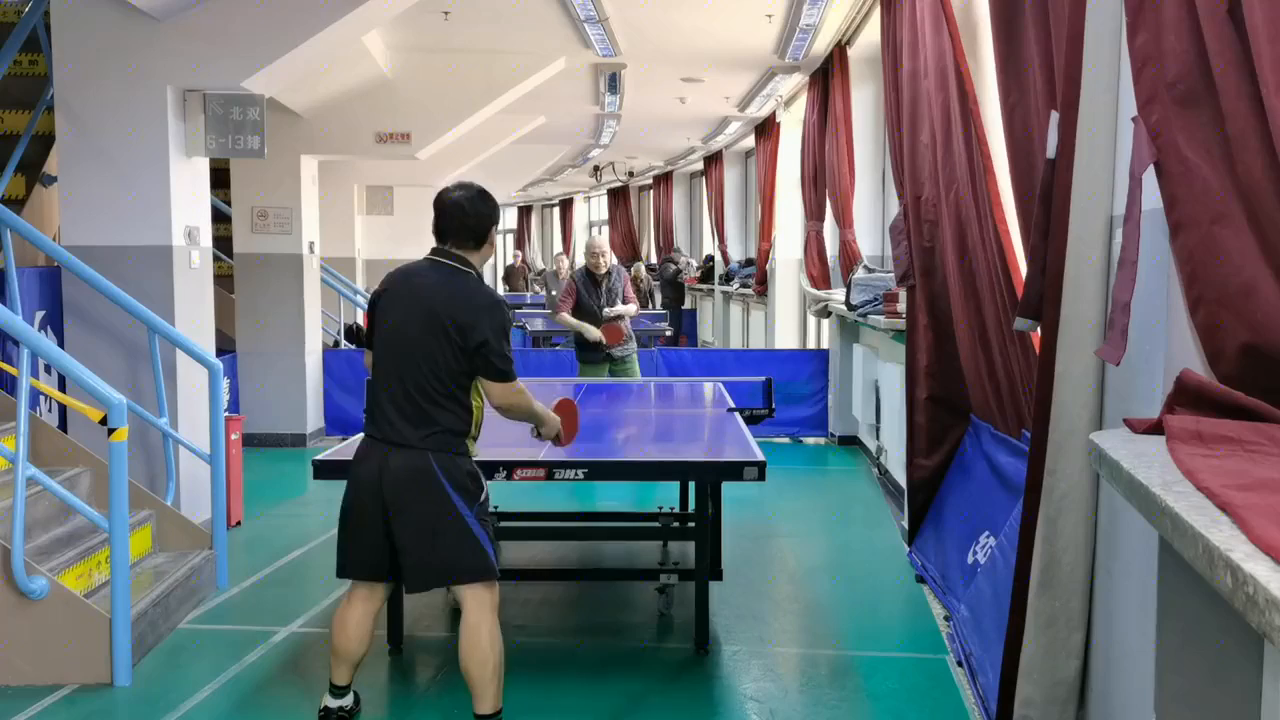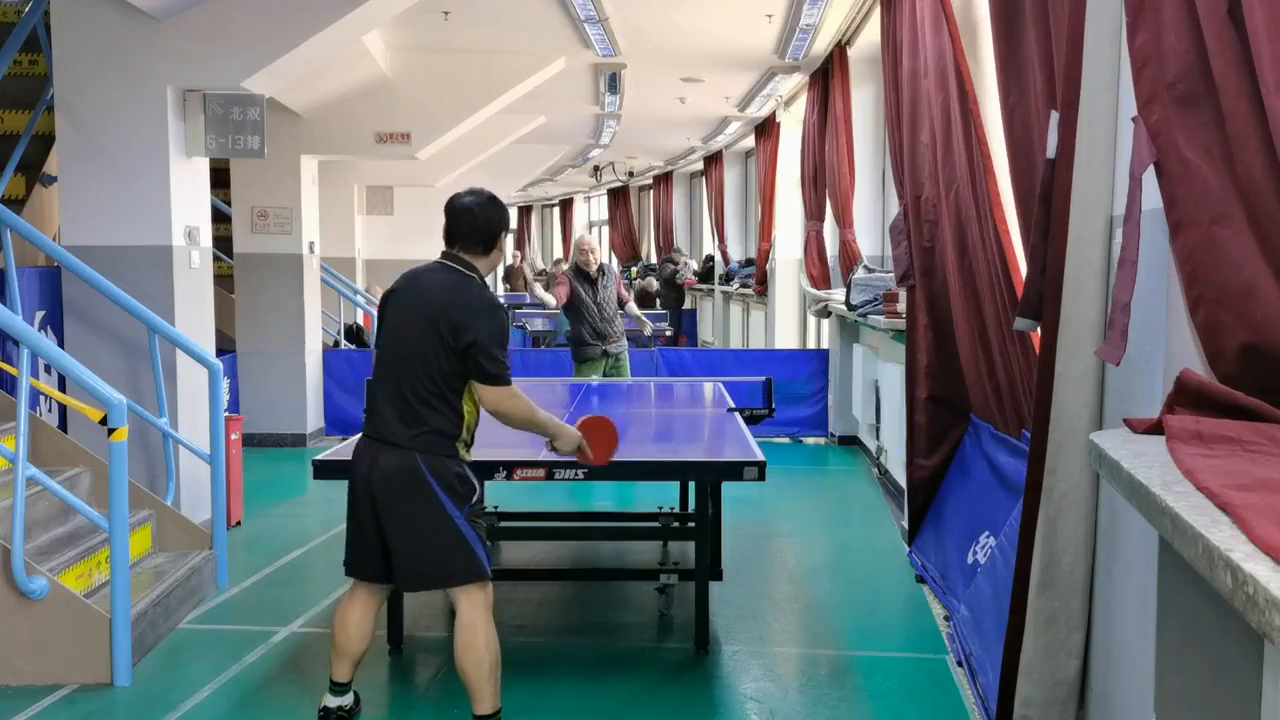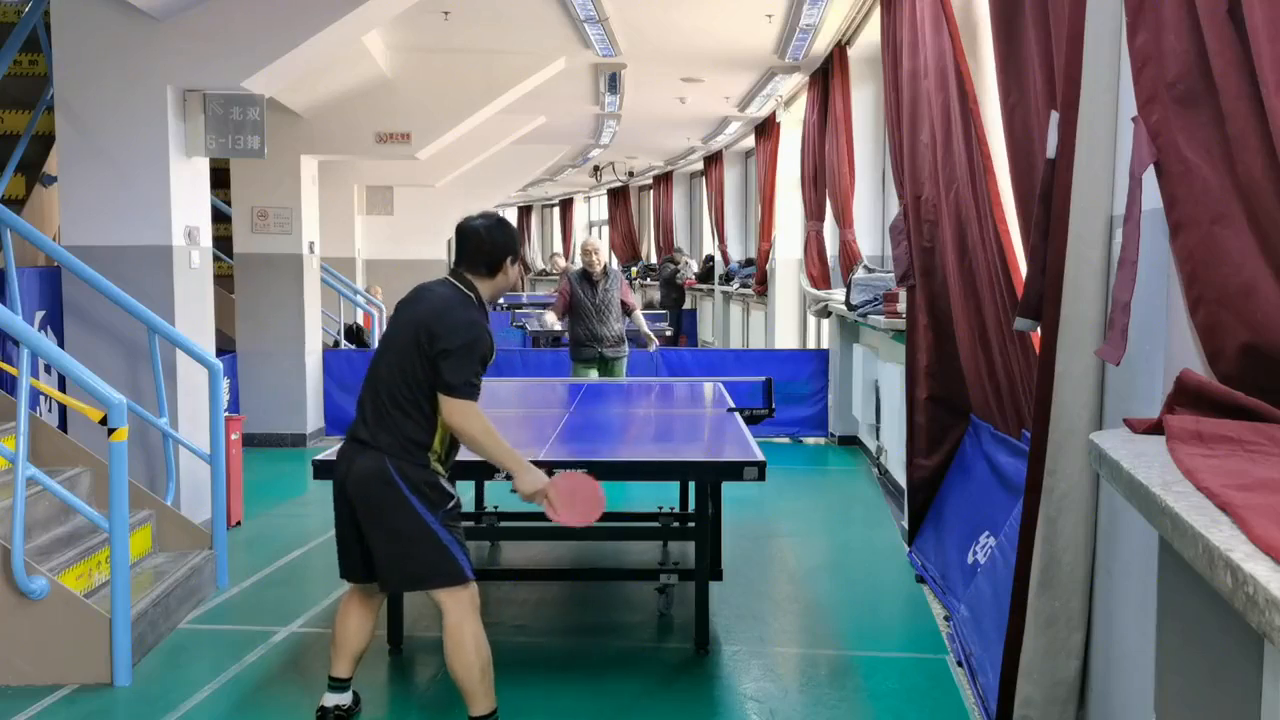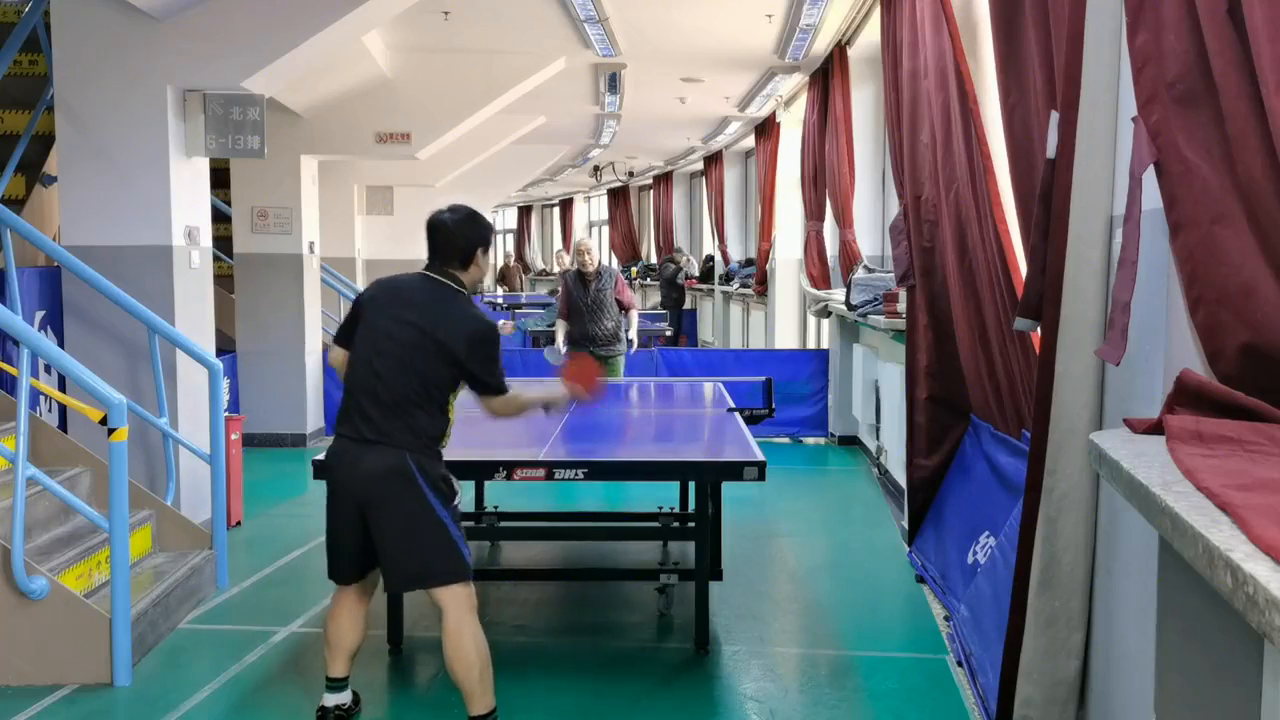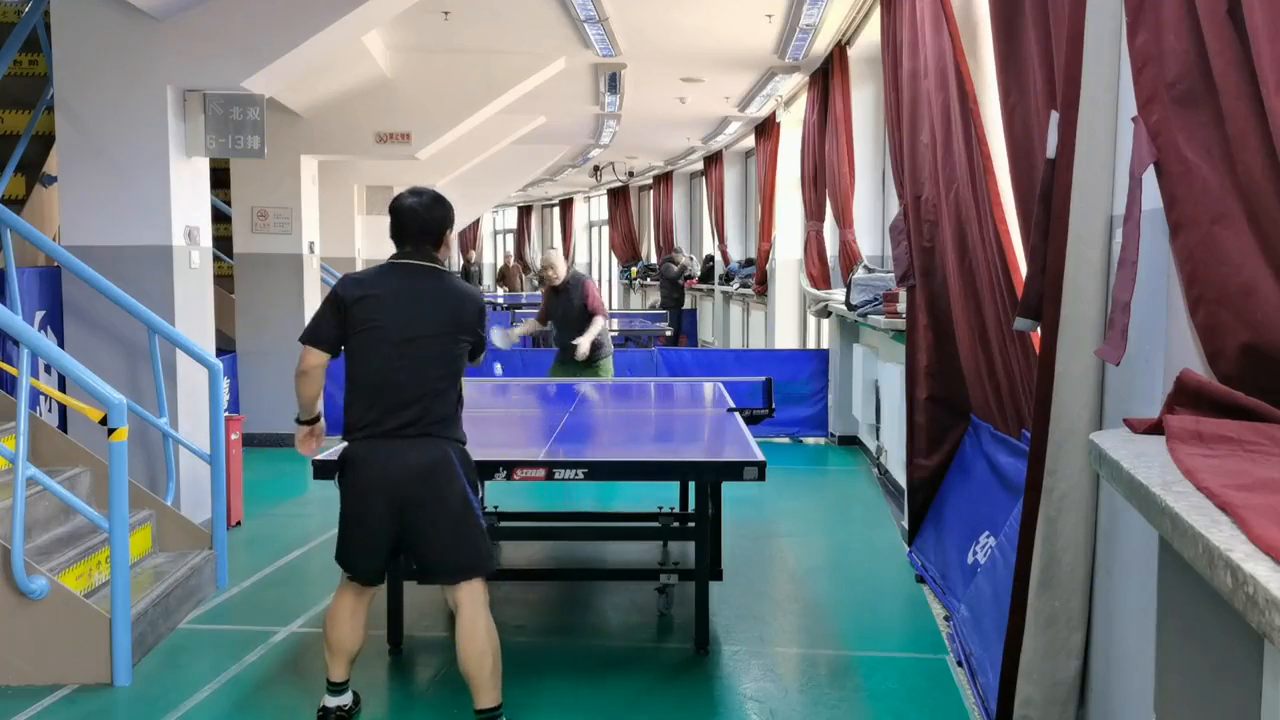
dt=0.3s
person 1, frame 1
left shoulder: (393, 283)
right shoulder: (483, 303)
right elbow: (503, 395)
right wrist: (543, 418)
left hip: (375, 459)
right hip: (435, 468)
left knee: (365, 588)
right knee: (479, 596)
person 1, frame 2
left shoulder: (404, 285)
right shoulder: (481, 307)
right elbow: (498, 399)
right wrist: (557, 429)
left hip: (372, 457)
right hip: (428, 468)
left knee: (367, 586)
right knee: (473, 597)
person 1, frame 3
left shoulder: (422, 296)
right shoulder: (467, 325)
right elbow: (458, 414)
right wrist: (521, 469)
left hip: (356, 461)
right hip: (400, 473)
left knee: (367, 587)
right knee: (459, 600)
person 1, frame 4
left shoulder: (382, 291)
right shoulder: (473, 324)
left elbow: (339, 358)
right elbow: (499, 405)
right wrist: (547, 398)
left hip: (346, 460)
right hip: (404, 469)
left knee: (354, 584)
right knee: (456, 598)
person 1, frame 5
left shoulder: (352, 289)
right shoulder: (467, 300)
left elbow: (310, 363)
left wrist: (307, 419)
left hip: (368, 461)
right hip: (437, 462)
left knee: (355, 585)
right knee: (469, 594)
